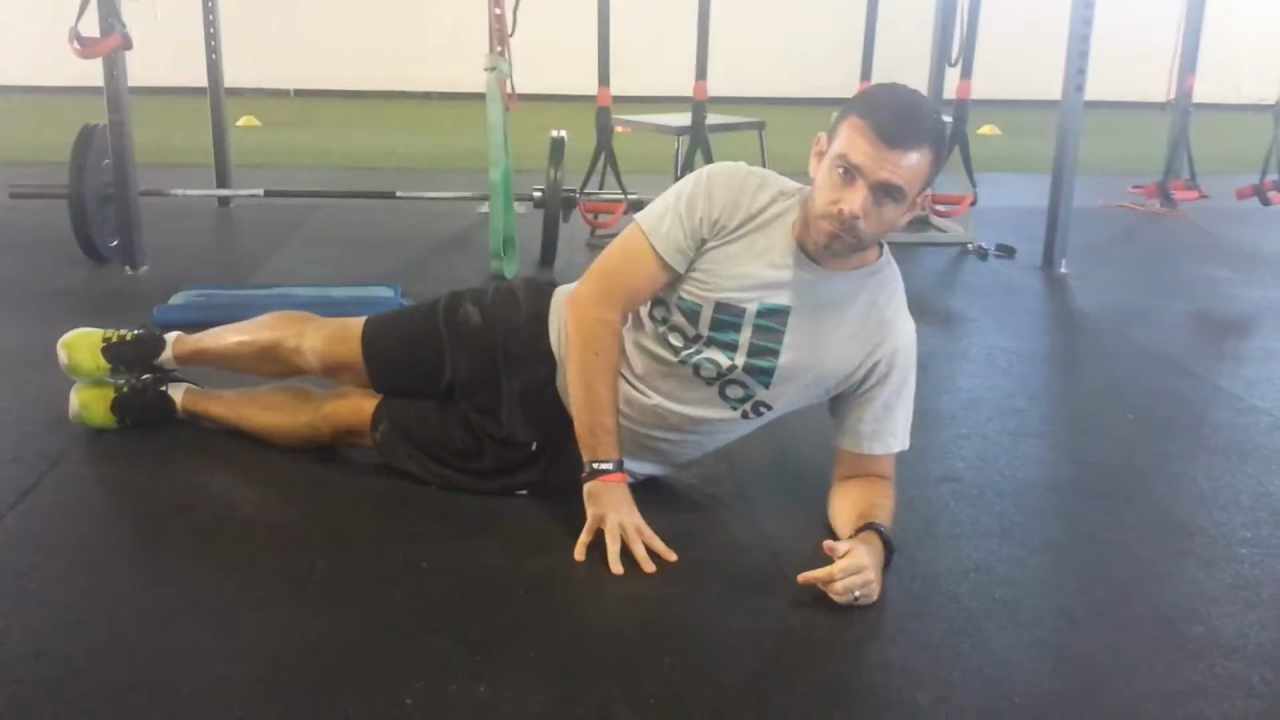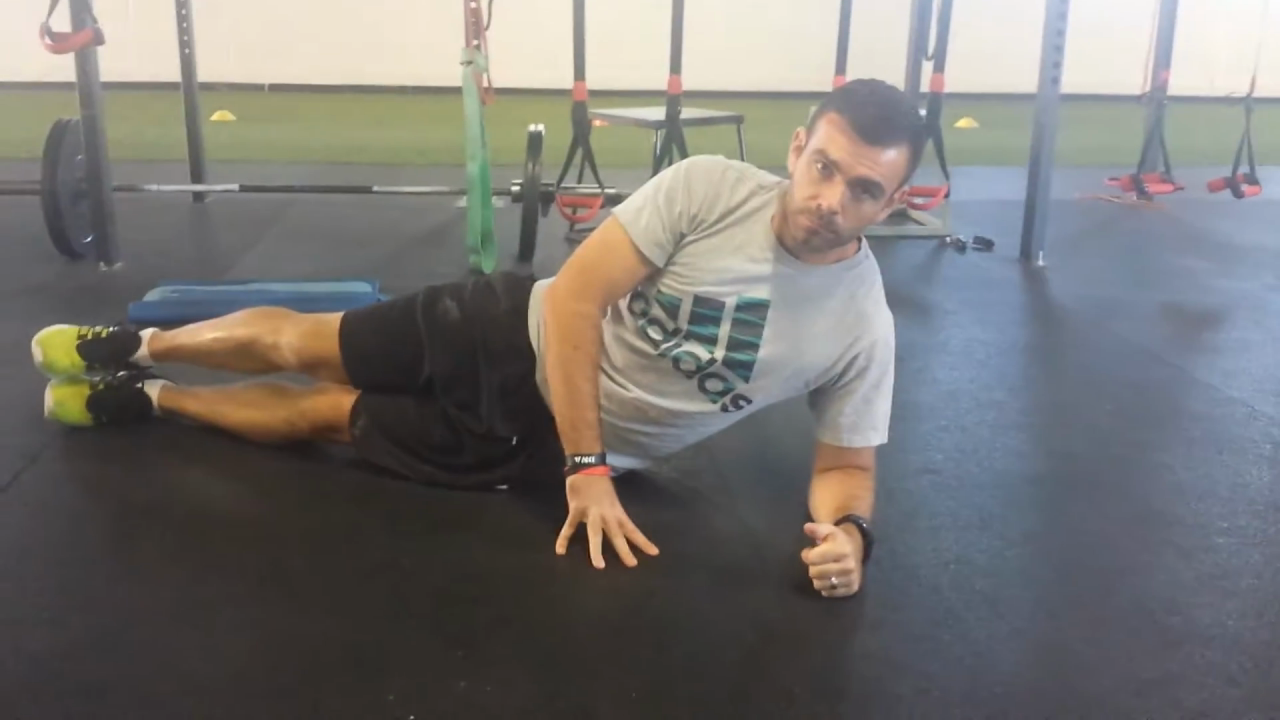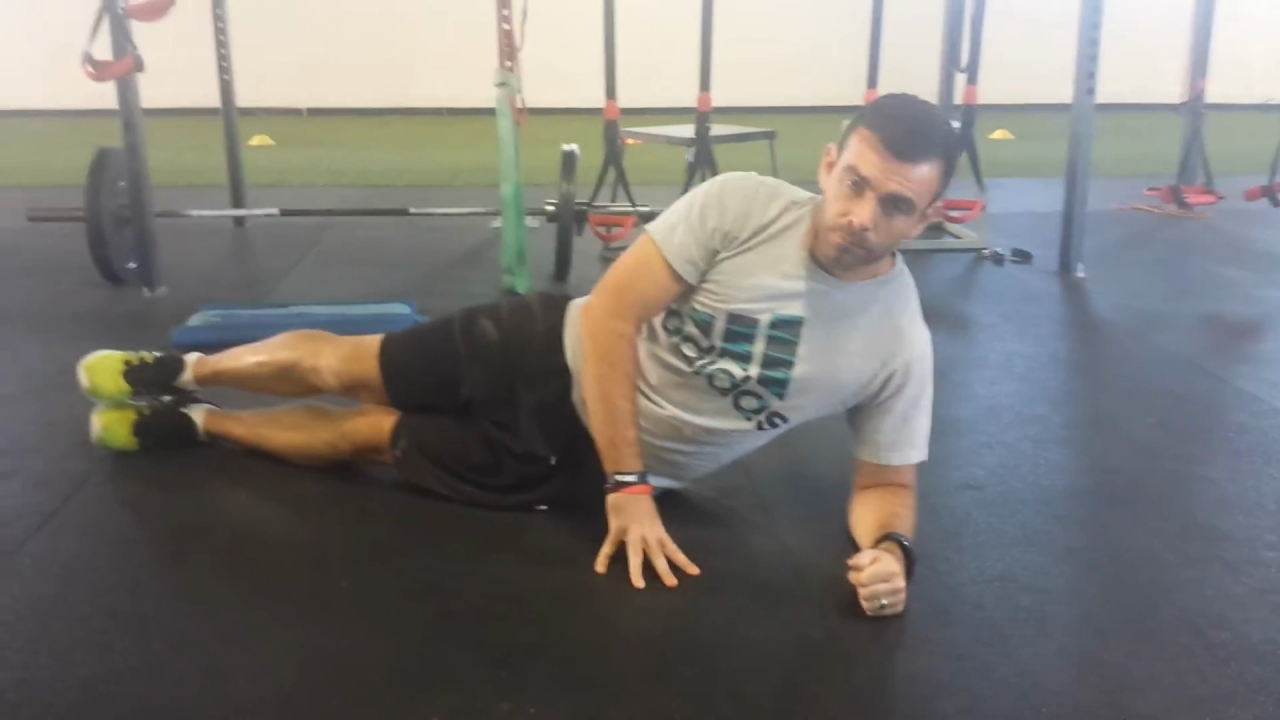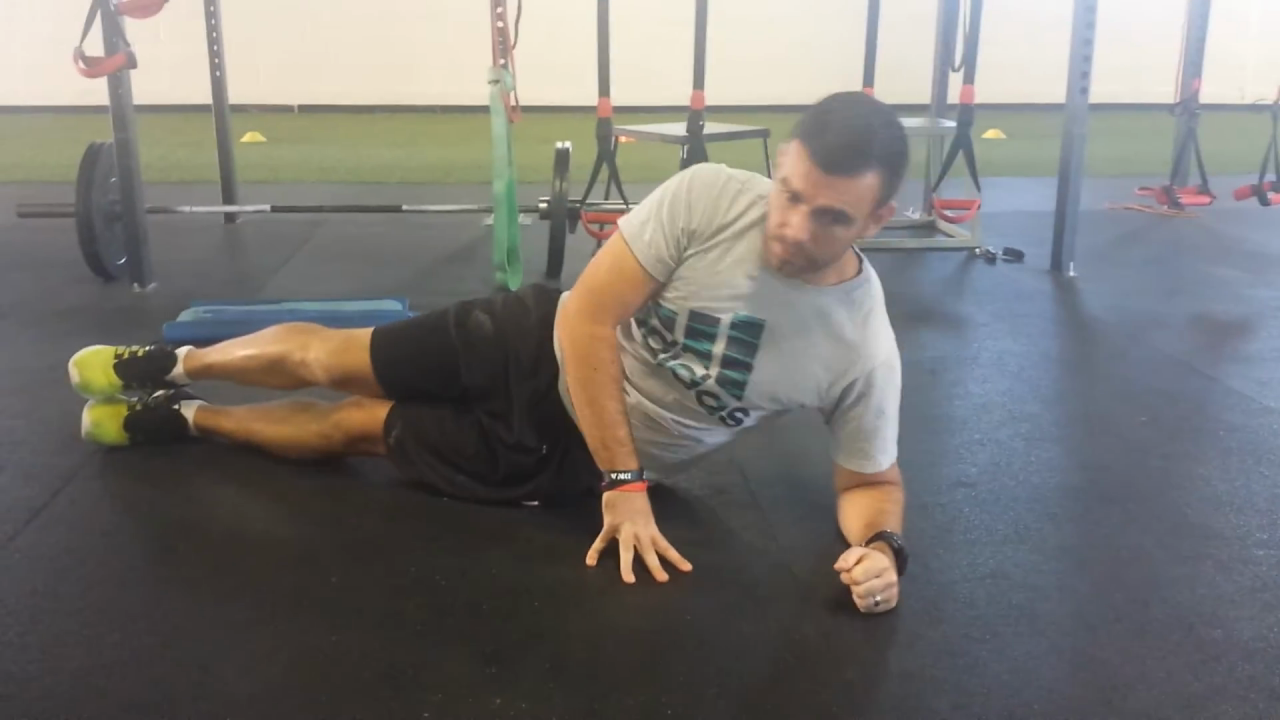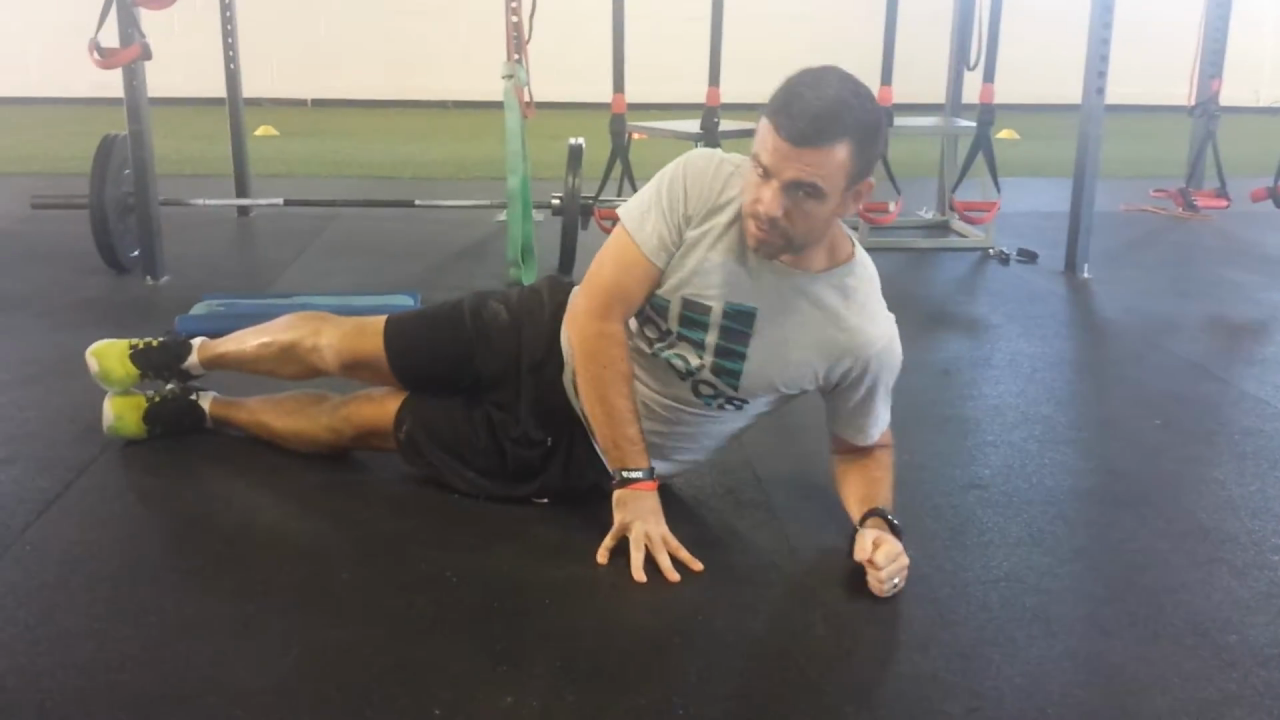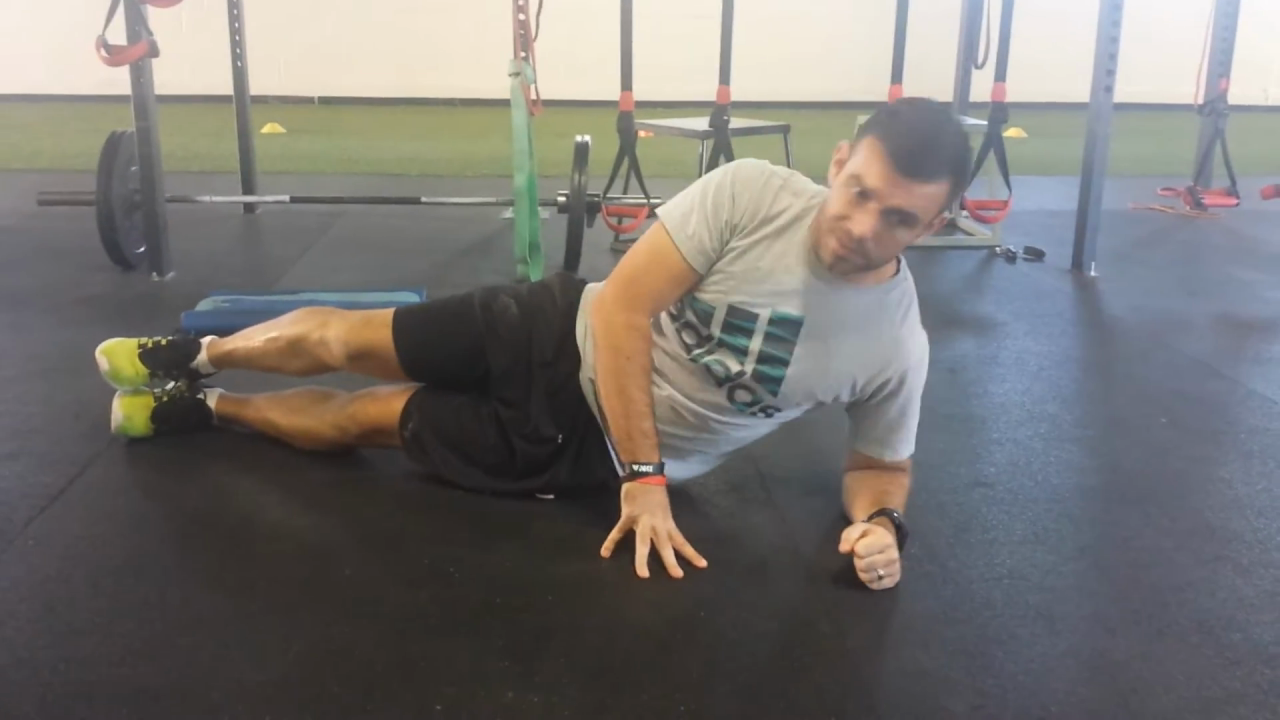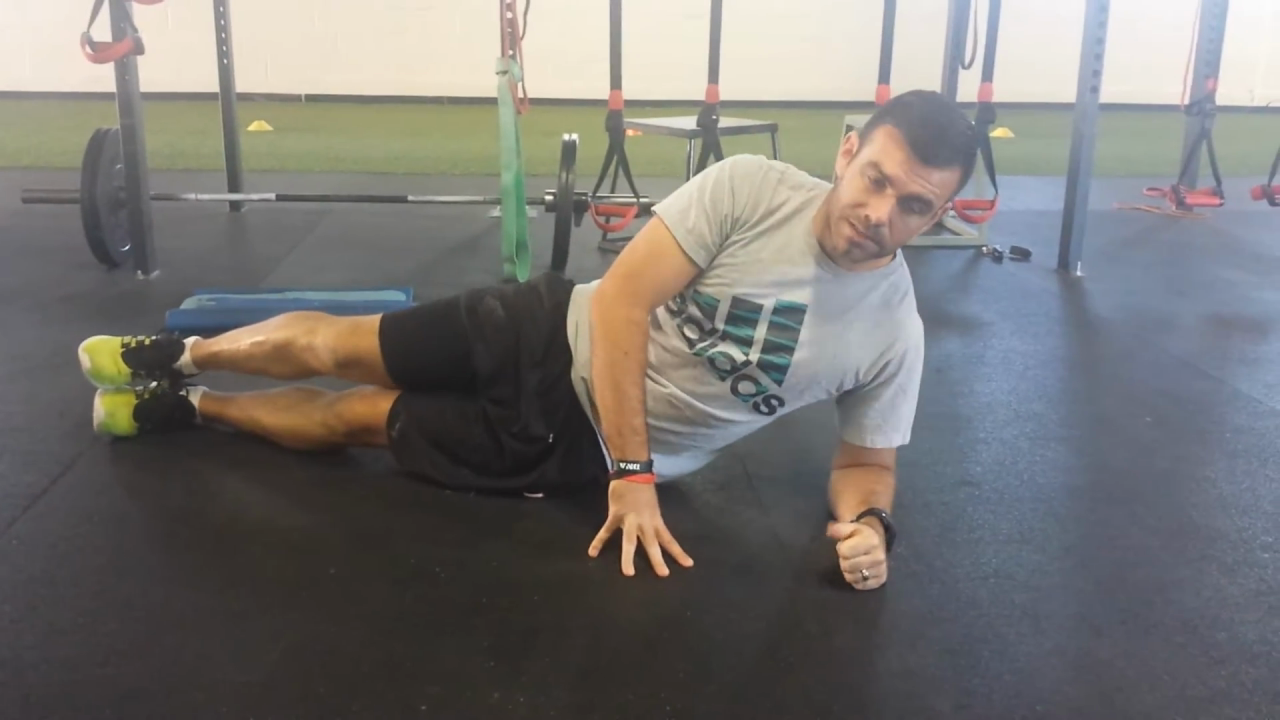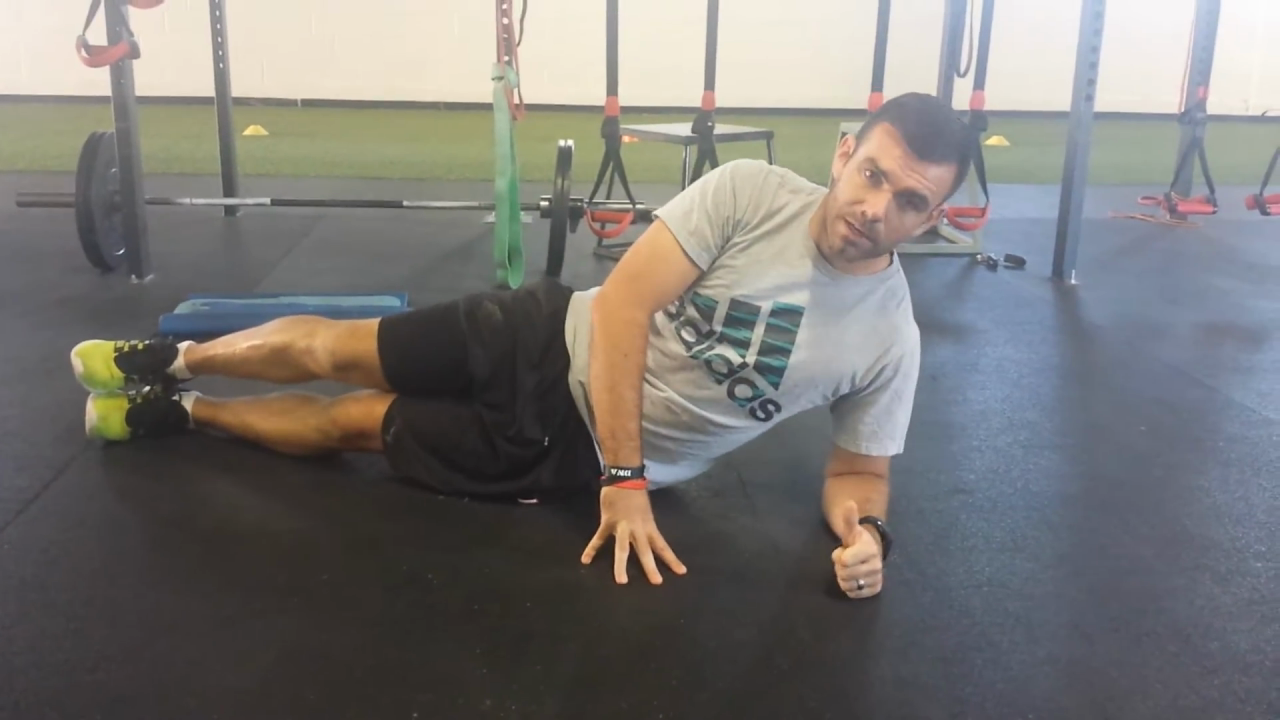
dt=0.3s
person 1, frame 1
left shoulder: (884, 338)
right shoulder: (729, 193)
left elbow: (865, 471)
right elbow: (594, 305)
left wrist: (868, 542)
right wrist: (605, 475)
left hip: (548, 444)
right hip: (539, 336)
left knee: (346, 416)
right knee: (320, 347)
left ankle: (173, 403)
right ankle: (161, 351)
person 1, frame 2
left shoulder: (863, 328)
right shoulder: (710, 186)
left elbow: (846, 466)
right elbow: (575, 299)
left wrist: (849, 532)
right wrist: (588, 469)
left hip: (529, 436)
right hip: (517, 330)
left knee: (322, 413)
right knee: (298, 344)
left ankle: (149, 401)
right ankle: (138, 346)
person 1, frame 3
left shoulder: (898, 348)
right shoulder: (742, 203)
left elbow: (884, 482)
right elbow: (609, 315)
left wrist: (889, 549)
right wrist: (632, 488)
left hip: (570, 457)
right hip: (556, 351)
left knee: (362, 436)
right knee: (338, 366)
left ankle: (191, 424)
right ankle: (179, 373)
person 1, frame 4
left shoulder: (864, 350)
right shoulder: (710, 196)
left elbow: (869, 481)
right elbow: (590, 317)
left wrist: (882, 547)
right wrist: (626, 485)
left hip: (560, 446)
right hip: (542, 342)
left knee: (353, 425)
right knee: (329, 360)
left ankle: (184, 419)
right ankle: (171, 365)
person 1, frame 5
left shoulder: (860, 333)
right shoulder: (701, 180)
left elbow: (861, 447)
right elbow: (595, 318)
left wrist: (877, 524)
right wrist: (634, 481)
left hip: (568, 444)
right hip: (549, 335)
left knee: (360, 420)
right knee: (338, 347)
left ankle: (196, 409)
right ankle: (185, 356)
person 1, frame 6
left shoulder: (899, 348)
right shoulder: (751, 192)
left elbow: (879, 464)
right elbow: (625, 307)
left wrist: (879, 523)
right wrist: (649, 478)
left hip: (581, 442)
right hip: (567, 330)
left knee: (370, 416)
right knee: (346, 339)
left ankle: (201, 408)
right ankle: (196, 354)
person 1, frame 7
left shoulder: (894, 338)
right shoulder: (749, 187)
left elbow: (866, 461)
right elbow: (621, 302)
left wrist: (869, 524)
right wrist: (635, 476)
left hip: (570, 444)
right hip: (554, 335)
left knee: (354, 418)
right knee: (332, 348)
left ankle: (185, 407)
right ankle: (177, 357)
person 1, frame 8
left shoulder: (890, 341)
right shoulder: (749, 191)
left elbow: (858, 469)
right elbow: (623, 306)
left wrist: (863, 531)
right wrist: (628, 481)
left hip: (566, 448)
right hip: (549, 338)
left knee: (352, 421)
right knee: (329, 351)
left ankle: (179, 413)
right ankle: (173, 362)
